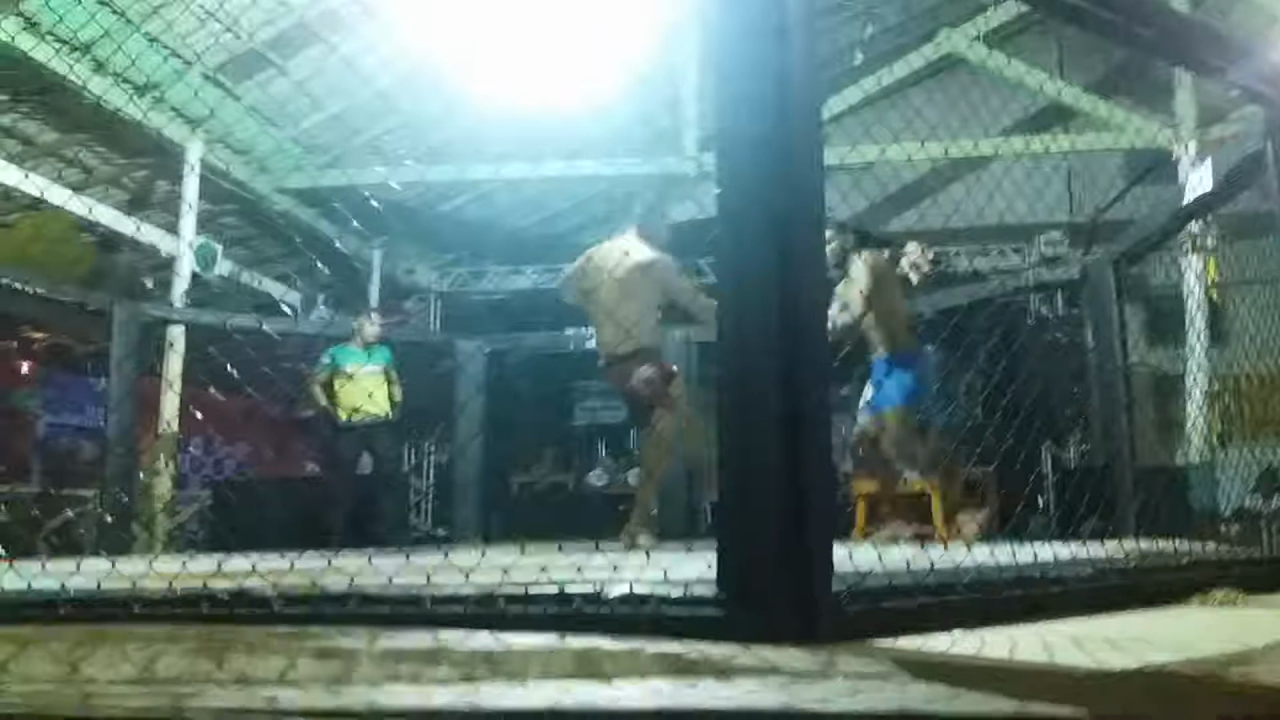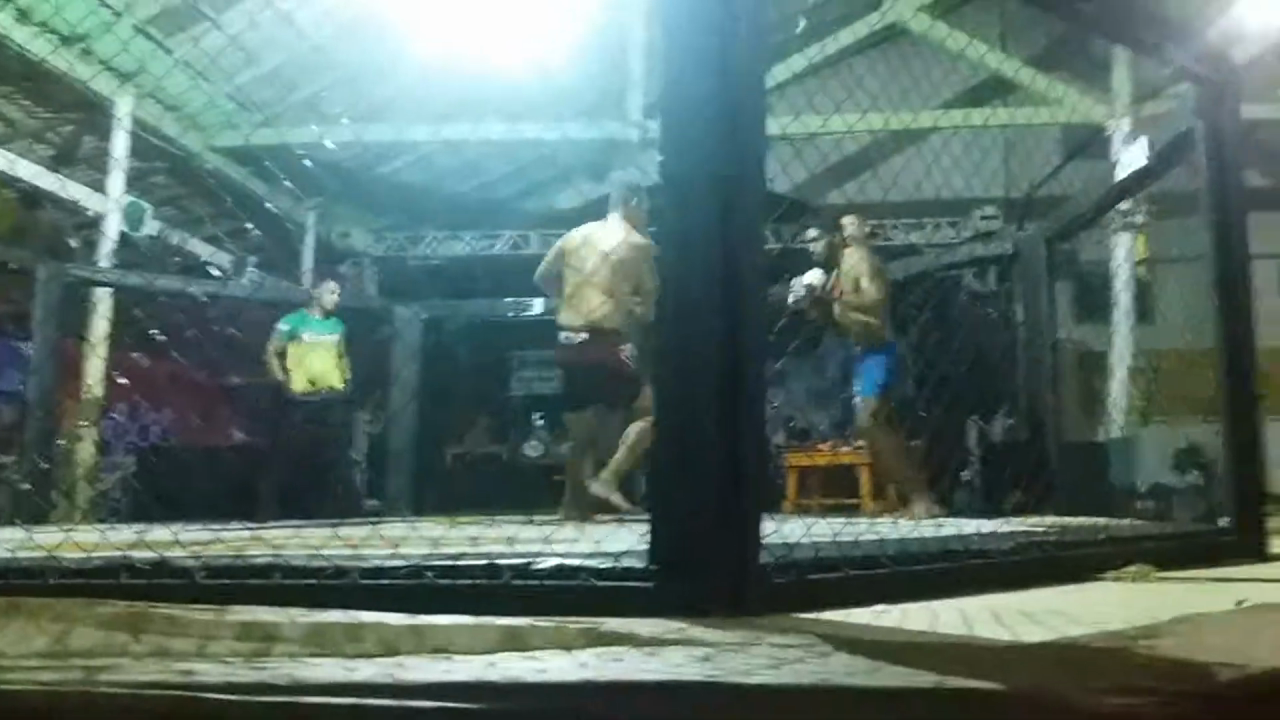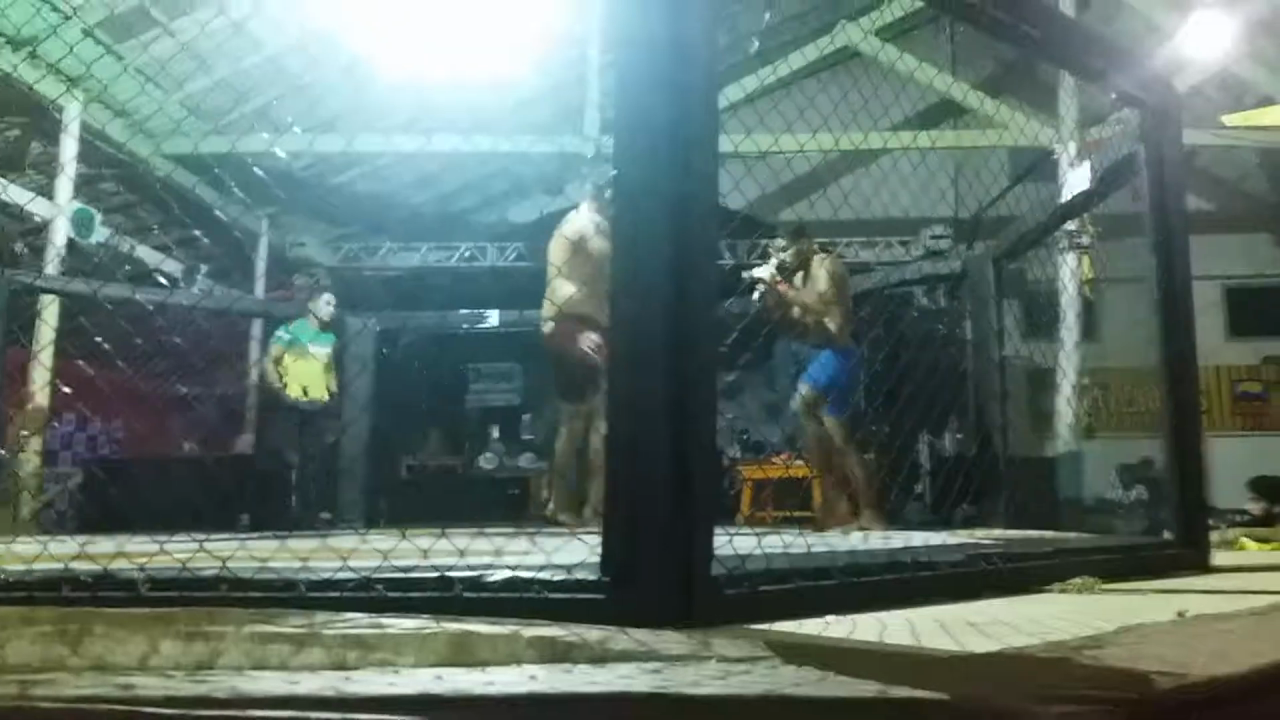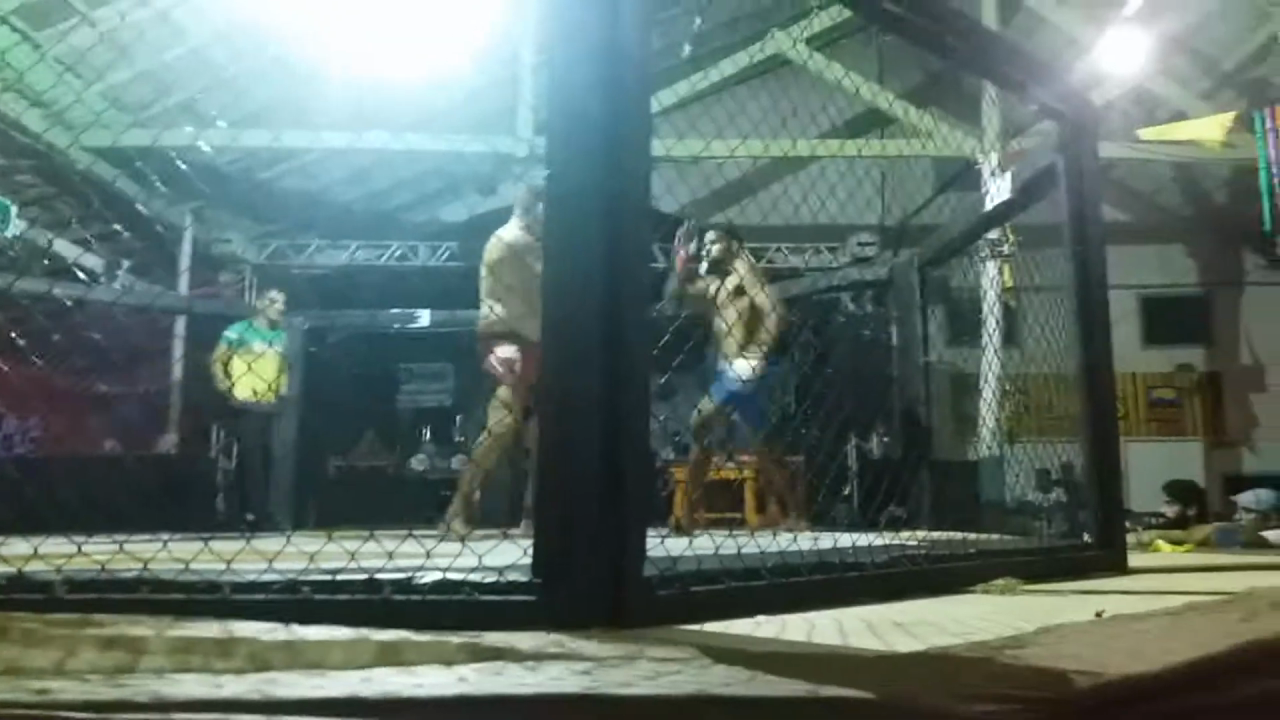
dt=0.3s
person 1, frame 1
left shoulder: (597, 254)
right shoulder: (654, 261)
left elbow: (568, 288)
right elbow: (695, 303)
left wrist: (597, 307)
right wrist: (718, 314)
left hip: (618, 358)
right hip: (637, 359)
left knee: (685, 413)
right knee: (666, 436)
right ankle: (639, 524)
person 1, frame 2
left shoulder: (572, 238)
right shoulder: (638, 245)
left elbow: (542, 279)
right elbow: (651, 302)
right wrist: (642, 321)
left hip: (569, 341)
right hip: (606, 342)
left knee: (581, 428)
right knee: (651, 413)
left ankle: (572, 504)
right ankle: (608, 480)
person 1, frame 3
left shoulder: (571, 225)
right shoulder: (591, 223)
left hip: (559, 329)
right hip: (578, 327)
left knee: (574, 418)
right knee: (609, 413)
left ankle: (561, 501)
right ankle: (594, 506)
person 1, frame 4
left shoulder: (517, 242)
right shoulder: (516, 241)
right elbow: (544, 285)
left hip: (524, 344)
right hip: (507, 343)
left knee: (538, 428)
right knee: (503, 426)
left ankle: (533, 516)
right ankle: (456, 510)
person 2, frame 1
left shoulder: (866, 262)
right shoulder: (847, 283)
left elbow: (857, 313)
right elbow: (840, 321)
left hip: (902, 362)
right hip: (884, 364)
left knee: (897, 433)
right knee: (864, 434)
person 2, frame 2
left shoulder: (856, 259)
right shoulder: (836, 274)
left elbow: (876, 302)
left wrist: (833, 292)
left hip: (879, 351)
right hip: (864, 353)
left knee: (868, 421)
right knee: (873, 425)
left ankle: (921, 497)
right ankle: (914, 496)
person 2, frame 3
left shoulder: (825, 264)
right shoulder: (800, 278)
left elbow: (821, 304)
right elbow: (798, 329)
left wrist: (778, 286)
right wrist: (775, 306)
left hip: (837, 352)
right hip: (828, 354)
left knee: (802, 407)
right knee: (838, 437)
left ankle: (832, 494)
right ankle: (869, 513)
person 2, frame 4
left shoulder: (746, 270)
right shoulder: (714, 280)
left elbow: (775, 315)
right elbow: (674, 295)
left wrist: (756, 354)
right wrist: (682, 256)
left hip: (746, 369)
right hip: (732, 369)
left knee: (699, 424)
right knee: (761, 445)
left ankle: (691, 513)
right ankle: (792, 513)
person 3, frame 1
left shoulder: (384, 353)
right shoulder: (335, 354)
left elbow: (394, 381)
right elbow: (316, 384)
left wrist: (396, 406)
right wrist: (329, 409)
left hip: (381, 424)
right hip: (349, 427)
left knee: (391, 476)
right knee: (344, 481)
left ankle: (393, 533)
right ankle: (341, 535)
person 3, frame 2
left shoulder: (338, 325)
right shoulder: (292, 322)
right elbow: (271, 353)
left wrist: (347, 380)
right wrist: (284, 382)
left hip: (334, 398)
right hip: (302, 399)
left knee: (337, 453)
right knee: (287, 452)
left ankle: (346, 505)
right ankle: (270, 506)
person 3, frame 3
left shoulder: (330, 337)
right shoulder: (290, 330)
right elbow: (268, 361)
left wrist: (333, 393)
right wrist: (279, 390)
left hip: (318, 408)
right hip: (291, 407)
left knee: (313, 464)
right knee: (281, 456)
left ankle: (309, 514)
person 3, frame 4
left shoulder: (281, 336)
right shoulder: (240, 331)
right elbow: (216, 362)
left wrist: (282, 394)
right wrist: (226, 390)
left hip: (268, 407)
right hip: (246, 407)
left knee: (259, 461)
right knee: (253, 460)
left ankle: (248, 513)
right ankle: (257, 517)
